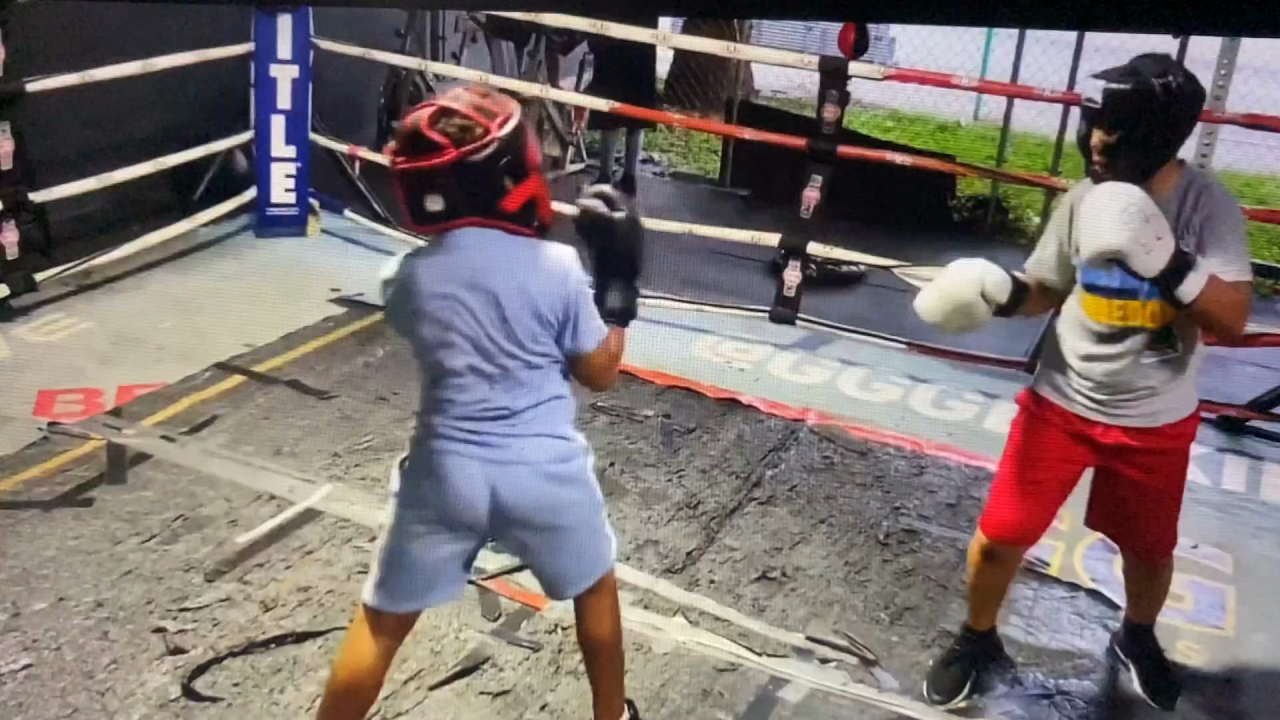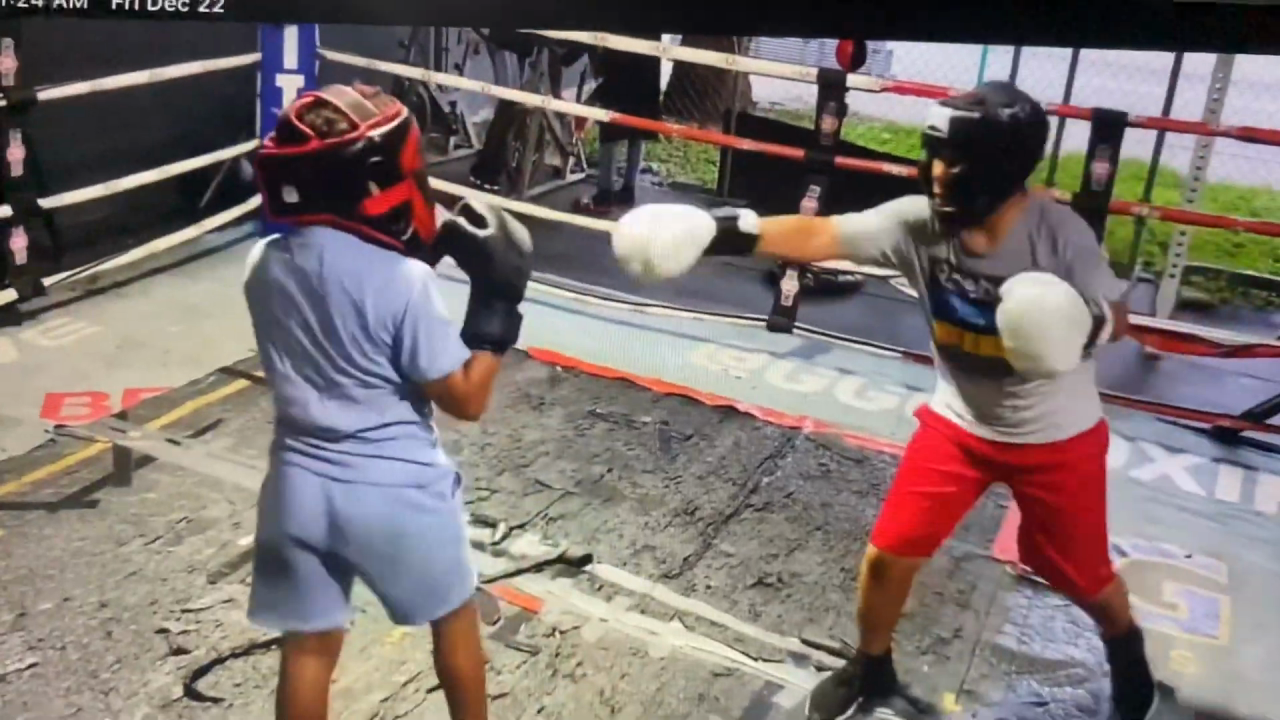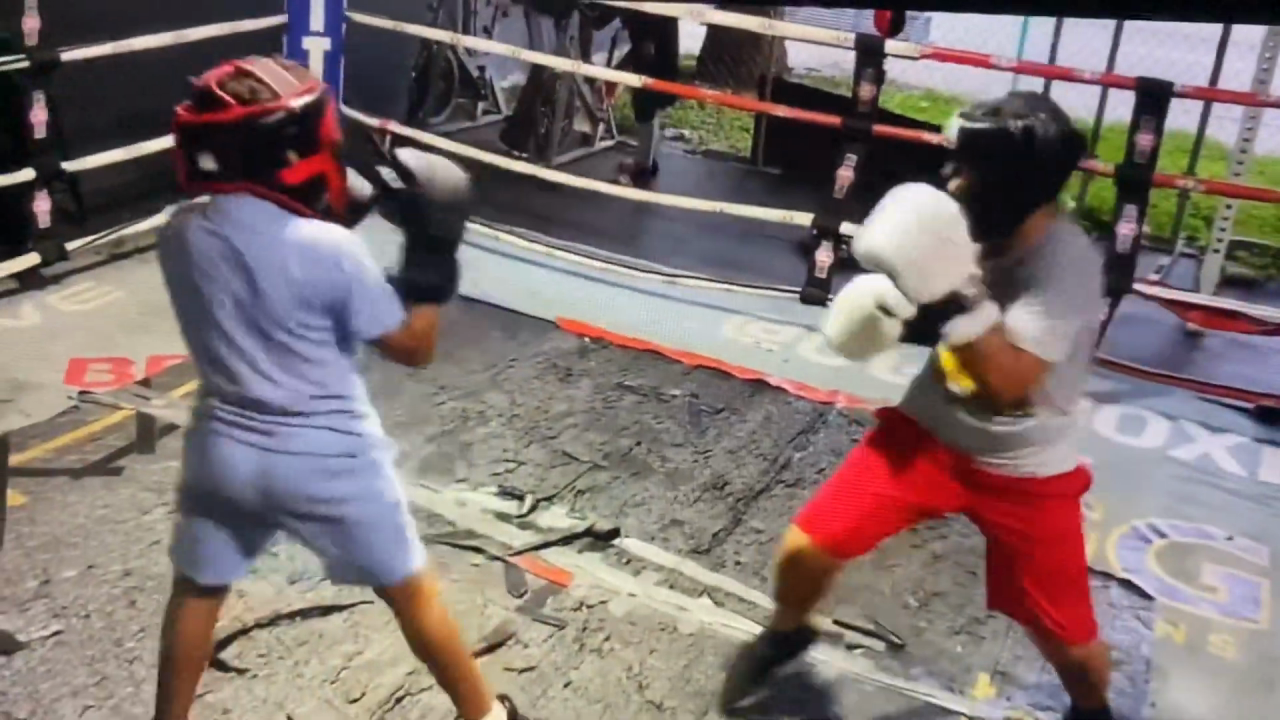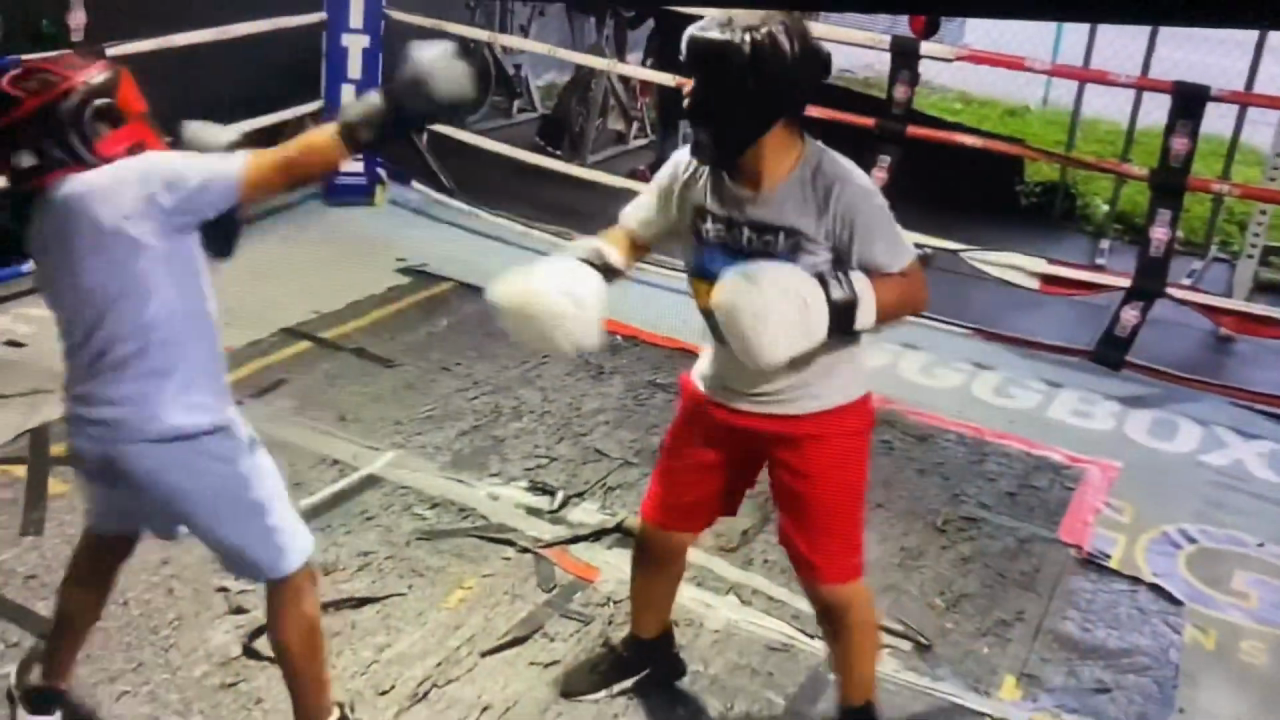
dt=0.5s
person 1, frame 1
left shoulder: (1209, 205)
right shoulder: (1081, 200)
left elbow: (1230, 319)
right elbow: (1042, 288)
left wrist: (1165, 261)
right wrist: (995, 290)
left hip: (1155, 422)
right hip: (1061, 402)
left knee: (1149, 548)
right knee: (999, 536)
left ankle: (1136, 637)
right ankle: (978, 641)
person 1, frame 2
left shoulder: (1059, 232)
right shoulder: (916, 220)
left elbow: (1115, 319)
right elbow: (819, 236)
left wrist: (1086, 329)
right wrist: (721, 230)
left hip: (1059, 439)
right hip: (960, 425)
left knee: (1082, 574)
right knee: (889, 555)
left ankle: (1124, 642)
right ankle: (871, 669)
person 1, frame 3
left shoulder: (1067, 263)
right shoulder: (979, 230)
left elbow: (1013, 387)
left wrist: (951, 291)
right wrist: (903, 313)
left hip: (1026, 471)
right hip: (927, 434)
left knee: (1060, 624)
right knee: (805, 550)
right ankle: (787, 632)
person 1, frame 4
left shoulder: (842, 189)
right shoulder: (694, 169)
left elbow: (910, 293)
right elbow: (631, 236)
left wrist: (834, 305)
right wrist: (582, 271)
left hip: (823, 410)
right hip: (720, 397)
left knee: (830, 580)
right knee: (658, 531)
right ankle: (648, 646)
person 2, frame 1
left shoulder: (409, 279)
right shoulder: (554, 267)
right elbow: (601, 373)
right wrist: (620, 275)
left hip: (447, 475)
right hip: (543, 468)
left knee: (382, 622)
right knee: (595, 592)
person 2, frame 2
left shoulder: (265, 268)
right shoulder: (404, 284)
right elbow: (466, 400)
right wrist: (498, 298)
left hip: (300, 488)
right hip: (399, 493)
left knee: (309, 646)
right knee: (453, 619)
person 2, frame 3
left shoulder: (181, 235)
right shoulder: (329, 250)
right elbow: (413, 347)
right wrist: (434, 245)
left hip: (226, 452)
right hip: (329, 459)
left knee: (198, 588)
right knee: (408, 585)
person 2, frame 4
right shoulder: (147, 183)
right elbow: (288, 169)
left wrist: (203, 227)
right wrist: (390, 109)
left hip: (96, 428)
right hip: (183, 432)
left knee: (105, 542)
right knee: (290, 577)
